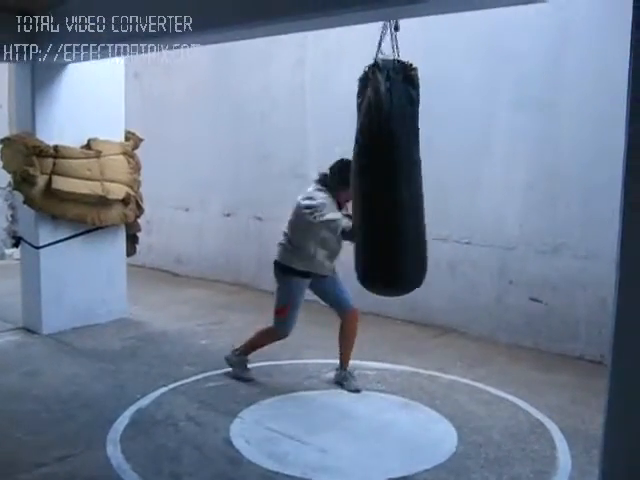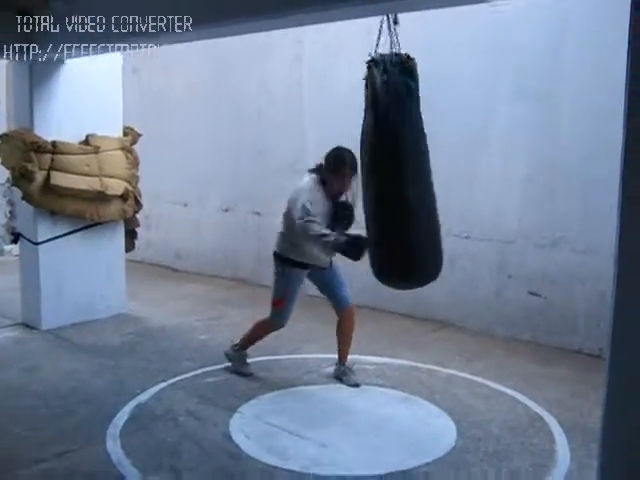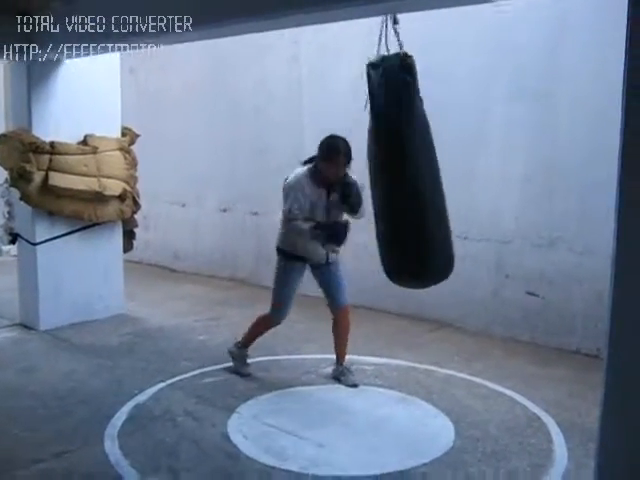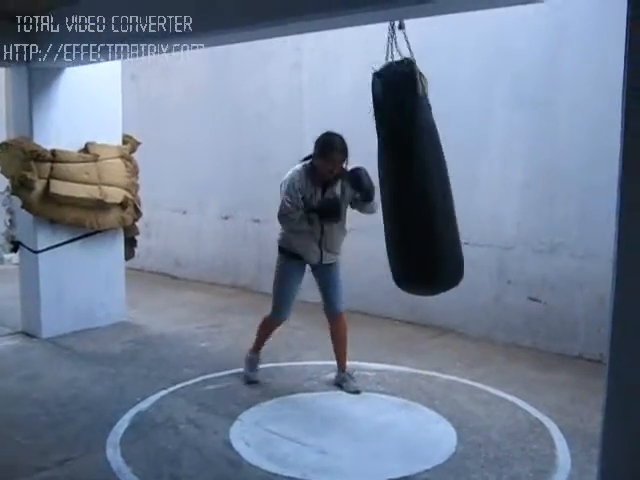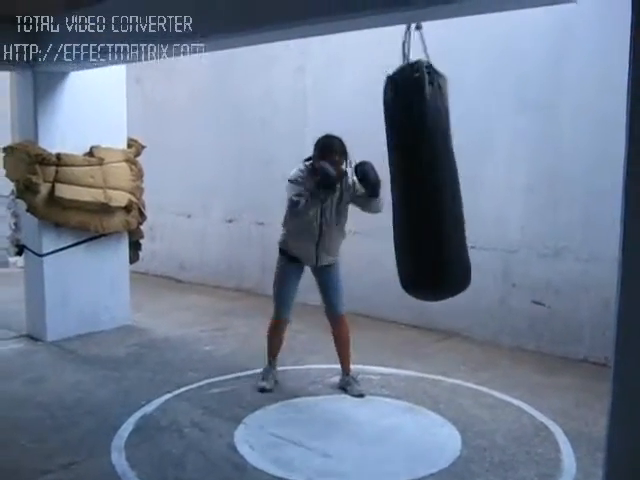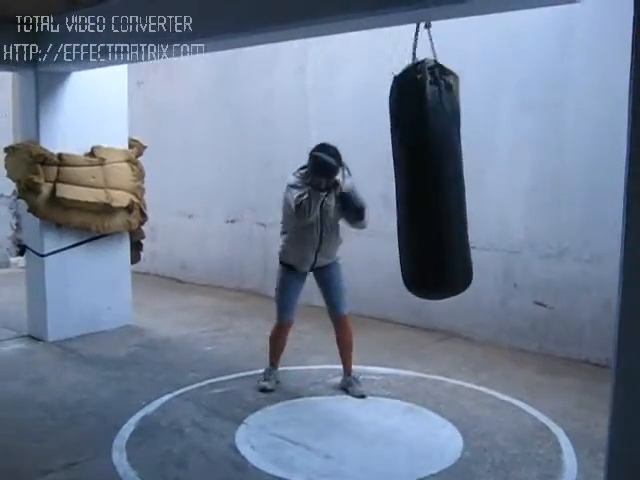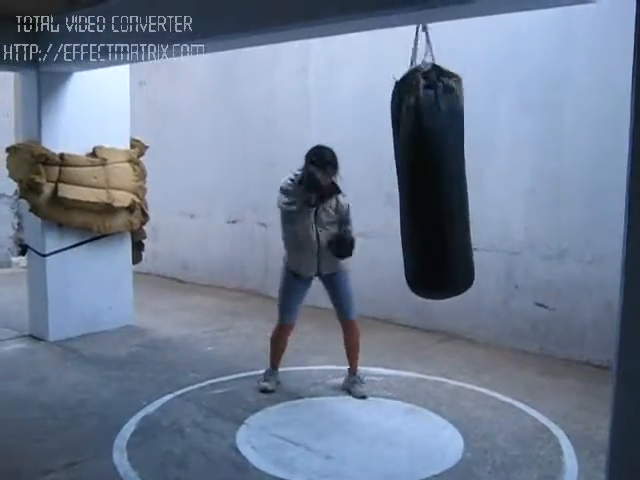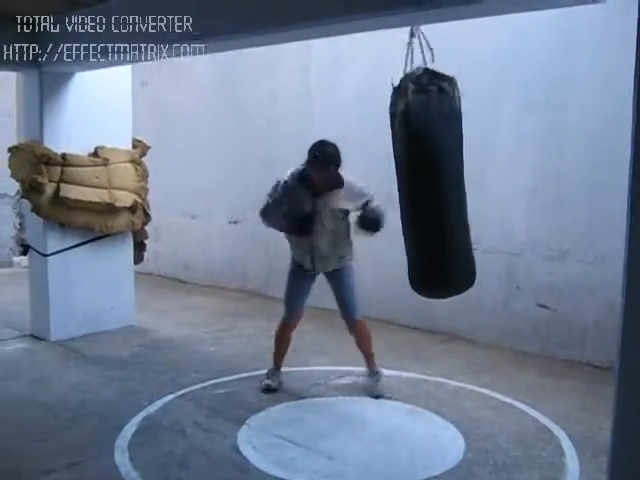
dt=0.1s
person 1, frame 1
left shoulder: (330, 199)
right shoulder: (318, 199)
right elbow: (331, 220)
left wrist: (345, 225)
right wrist: (355, 230)
left hip: (321, 269)
right hip: (293, 269)
left knee: (350, 315)
right knee: (282, 329)
left ankle: (343, 371)
right ankle: (237, 356)
person 1, frame 2
left shoulder: (331, 192)
right shoulder: (308, 190)
left elbow: (329, 223)
right elbow: (307, 227)
right wrist: (340, 242)
left hip: (321, 260)
right hip: (293, 259)
left knee: (347, 311)
right knee: (278, 320)
left ankle: (342, 366)
right ankle: (237, 351)
person 1, frame 3
left shoulder: (340, 181)
right shoulder: (299, 181)
left elbow: (356, 212)
right elbow: (292, 223)
left wrist: (354, 198)
right wrist: (321, 230)
left hip: (325, 254)
right hip: (293, 252)
left knee: (342, 309)
right knee: (277, 314)
left ankle: (340, 365)
right ankle: (238, 350)
person 1, frame 4
left shoulder: (345, 180)
right shoulder: (297, 177)
left elbow: (369, 208)
right elbow: (286, 219)
left wrist: (366, 191)
right wrist: (314, 212)
left hip: (328, 255)
right hip: (293, 252)
left knee: (336, 314)
right knee: (279, 314)
left ankle: (342, 372)
right ankle: (254, 355)
person 1, frame 5
left shoulder: (347, 180)
right shoulder: (300, 177)
left elbow: (374, 207)
right elbow: (297, 212)
left wrist: (372, 187)
right wrist: (319, 190)
left hip: (328, 257)
right hip: (293, 253)
left knee: (338, 316)
right knee: (281, 315)
left ankle: (347, 375)
right ankle: (270, 368)
person 1, frame 6
left shoulder: (340, 187)
right shoulder: (297, 183)
left elbow: (359, 222)
right elbow: (302, 213)
left wrist: (356, 210)
right wrist: (317, 185)
left hip: (327, 260)
right hip: (293, 261)
left knee: (341, 317)
right knee: (284, 322)
left ankle: (348, 376)
right ankle: (271, 371)
person 1, frame 7
left shoulder: (337, 196)
right shoulder: (291, 186)
left elbow: (345, 223)
right elbow: (292, 219)
left wrist: (346, 238)
right wrist: (310, 197)
left hip: (332, 265)
right hip: (298, 266)
left knee: (349, 321)
right knee: (285, 323)
left ankle: (353, 376)
right ankle: (272, 372)
person 1, frame 8
left shoulder: (347, 188)
right shoulder: (291, 183)
left elbow: (368, 203)
right elbow: (267, 213)
left wrist: (373, 214)
right wrist: (290, 223)
left hip: (338, 261)
right hip: (303, 261)
left knee: (354, 321)
right knee: (290, 319)
left ankle: (373, 371)
right ankle: (275, 371)
